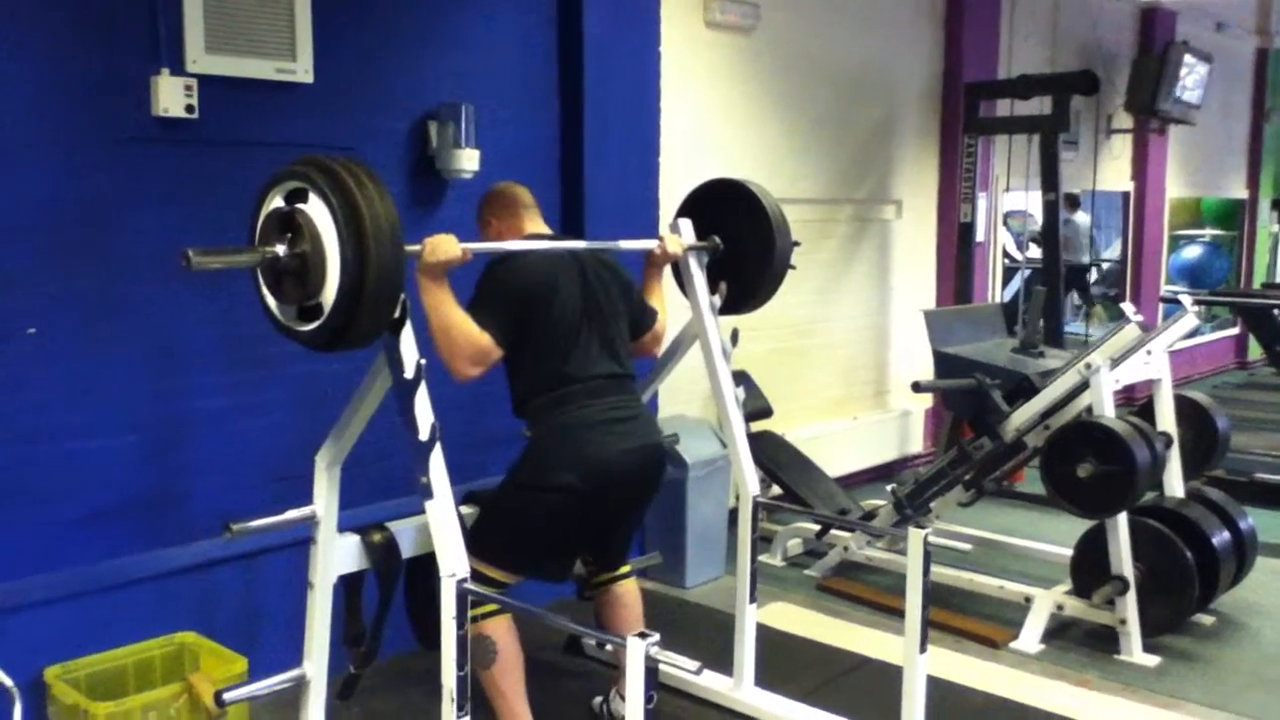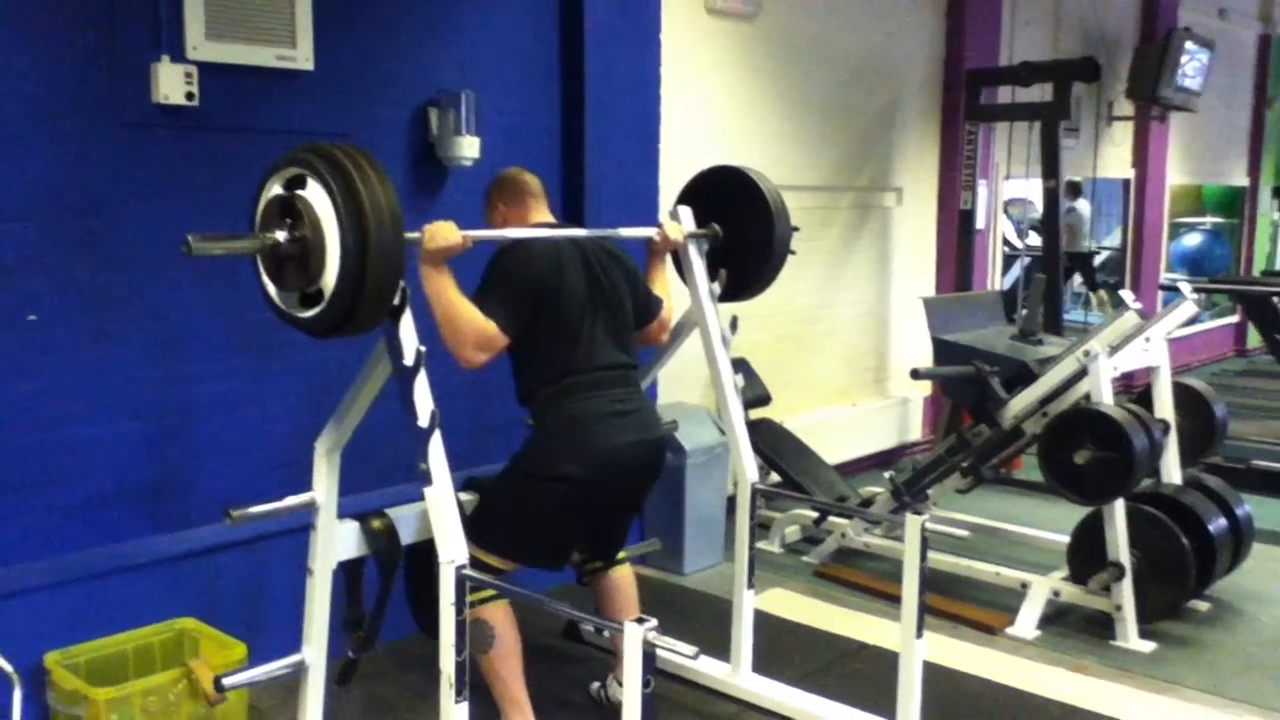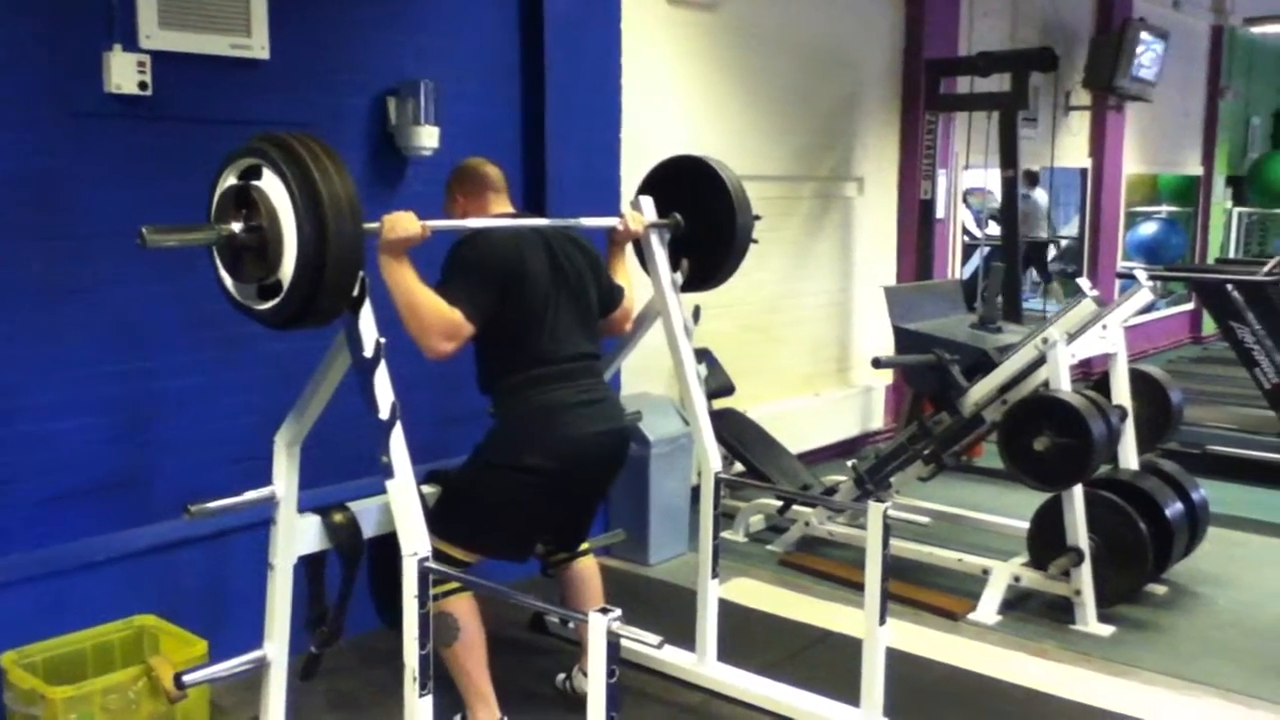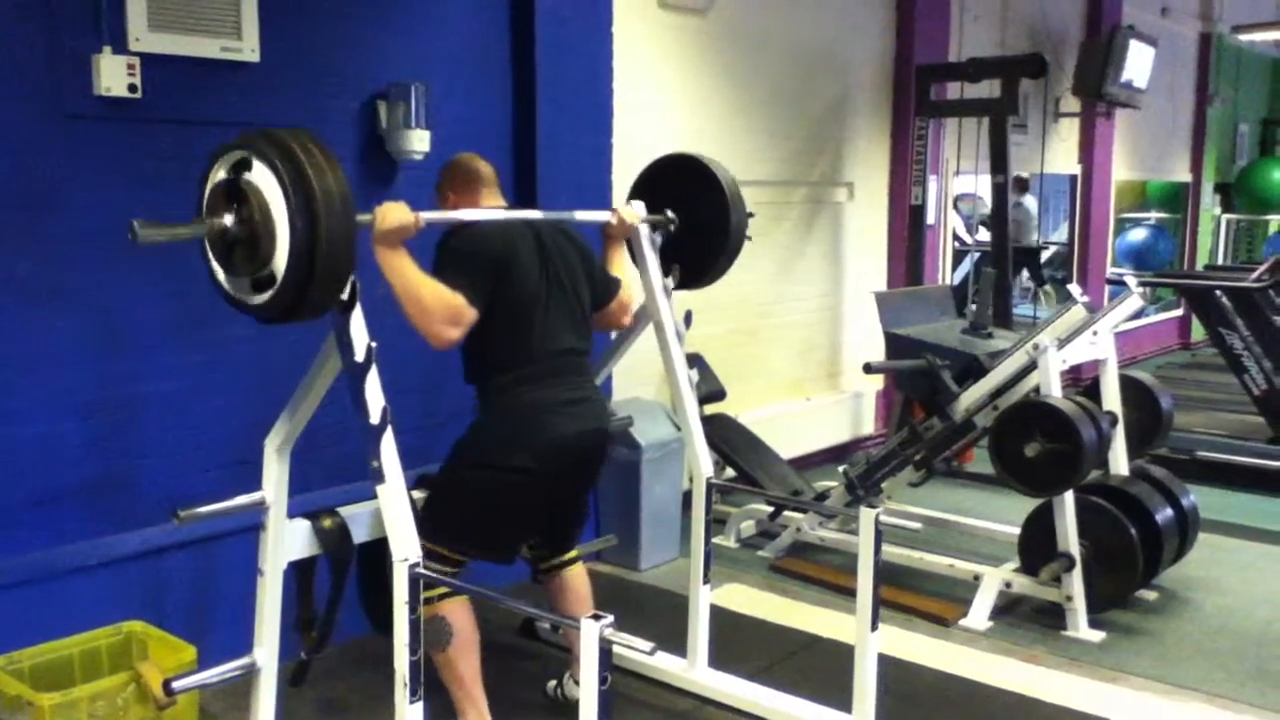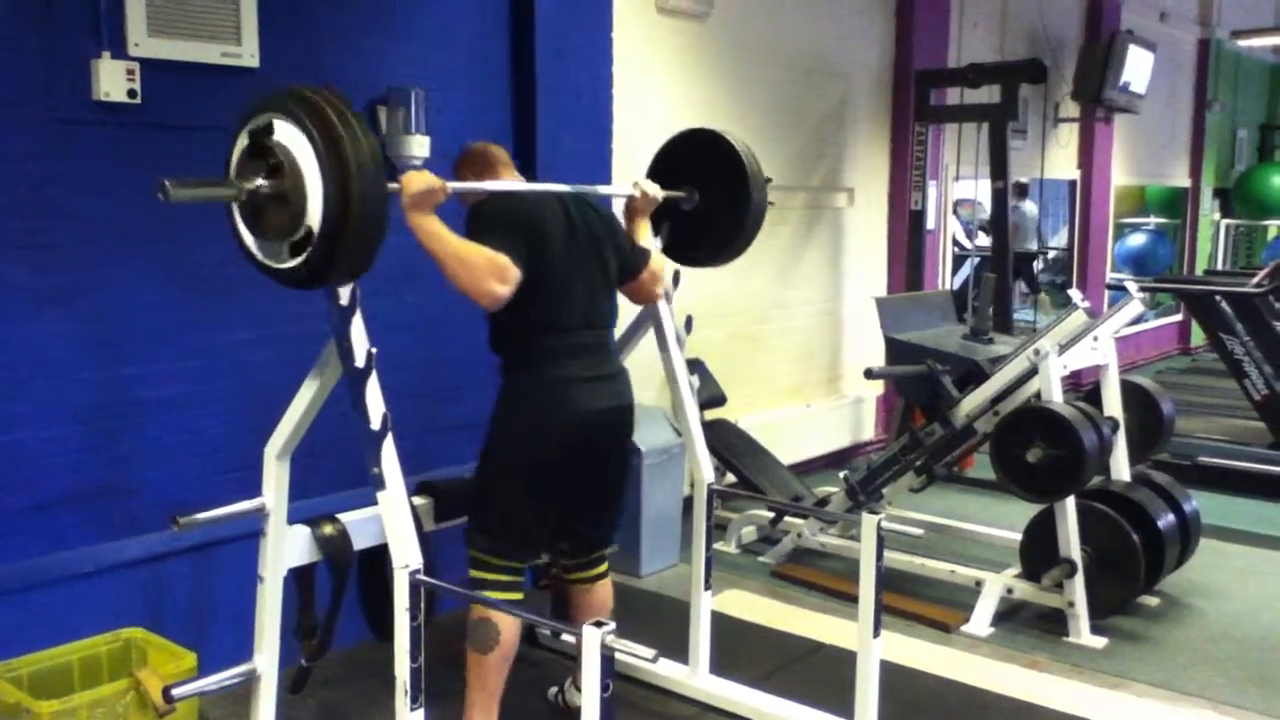
dt=0.5s
person 1, frame 1
left shoulder: (512, 271)
right shoulder: (604, 264)
left elbow: (467, 359)
right elbow: (650, 341)
left wrist: (432, 279)
right wrist: (657, 269)
left hip: (573, 453)
right hip: (643, 443)
left knee: (476, 585)
right knee: (609, 562)
person 1, frame 2
left shoulder: (519, 259)
right shoulder: (609, 253)
left elbow: (474, 346)
right elbow: (657, 329)
left wrist: (434, 266)
right wrist: (660, 257)
left hip: (577, 445)
right hip: (644, 435)
left knee: (474, 570)
right knee: (602, 550)
person 1, frame 3
left shoulder: (481, 249)
right shoulder: (572, 242)
left elbow: (440, 337)
right elbow: (621, 320)
left wrist: (394, 257)
right wrist: (620, 247)
left hip: (541, 435)
right hip: (607, 426)
left knee: (437, 563)
right knee: (566, 540)
person 1, frame 4
left shoulder: (470, 240)
right shoulder: (563, 236)
left elbow: (444, 325)
right elbow: (618, 313)
left wrist: (390, 248)
right wrist: (618, 242)
left hip: (521, 431)
right hip: (589, 423)
left knee: (430, 567)
right knee: (555, 547)
person 1, frame 5
left shoulder: (498, 210)
right shoulder: (590, 209)
left elbow: (493, 285)
right elbow: (651, 286)
left wrist: (422, 216)
right wrist: (641, 218)
left hip: (544, 404)
right hip: (610, 397)
left knee: (498, 566)
right knee: (587, 552)
